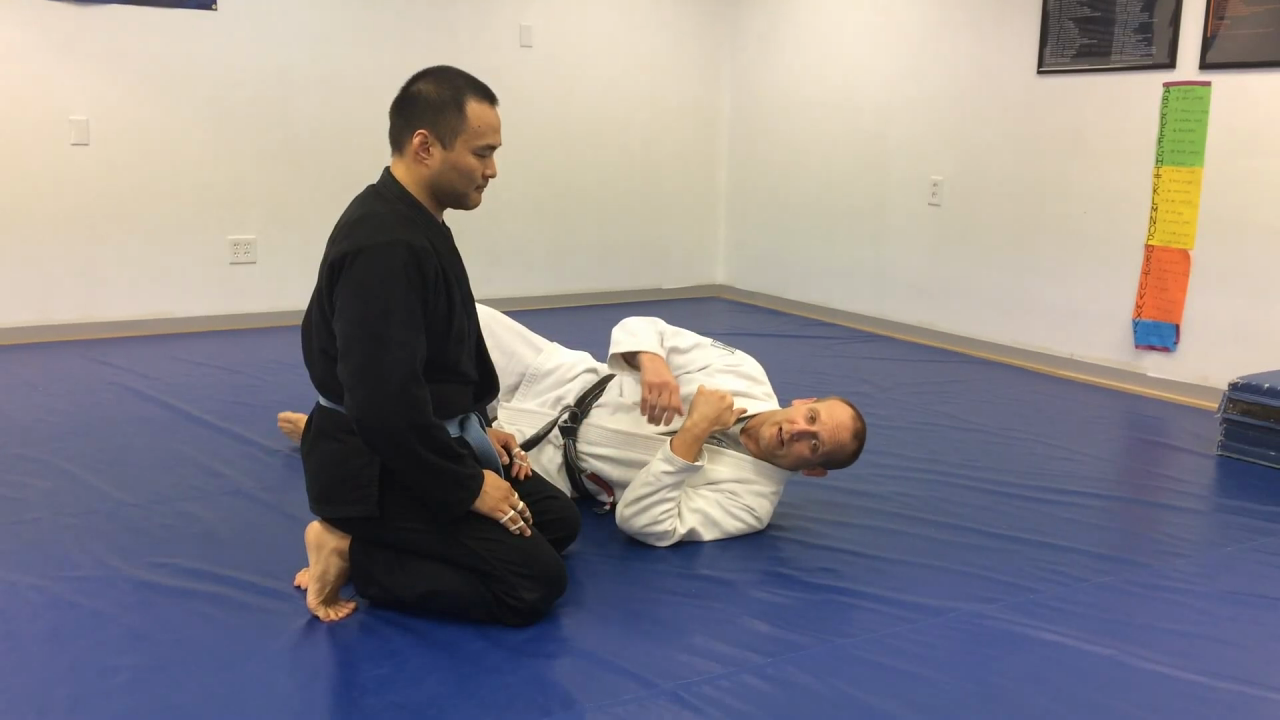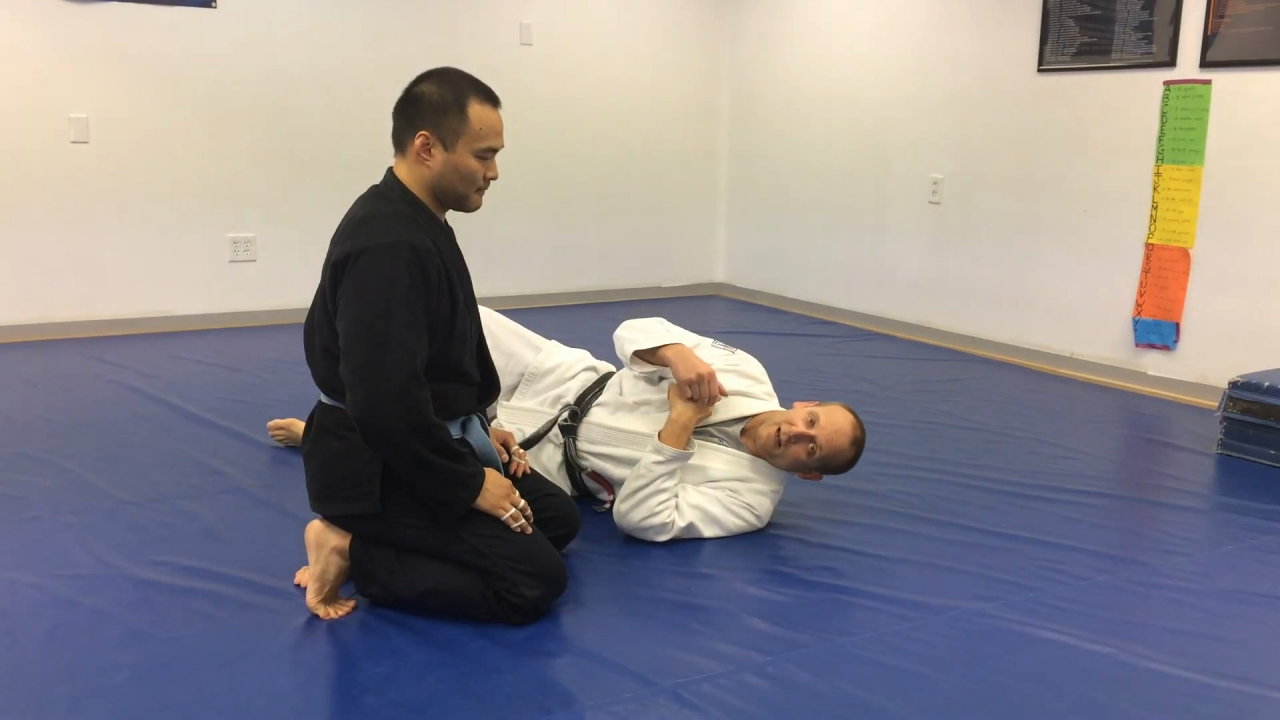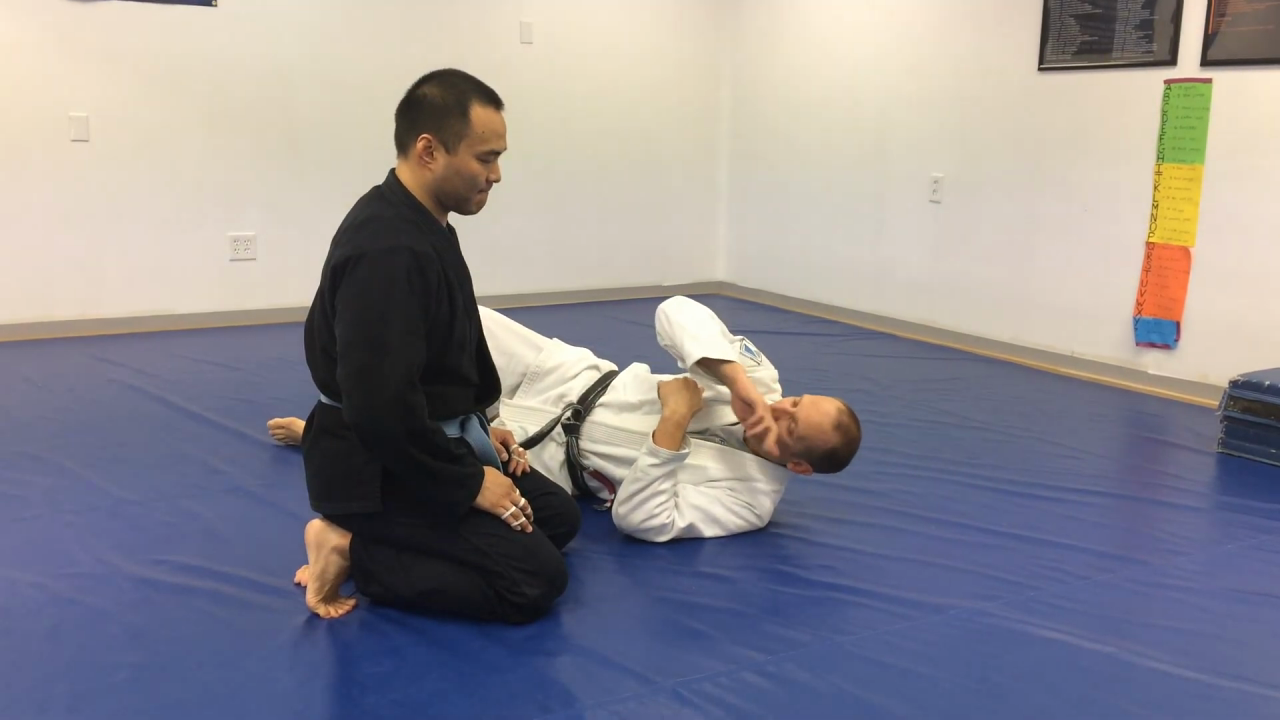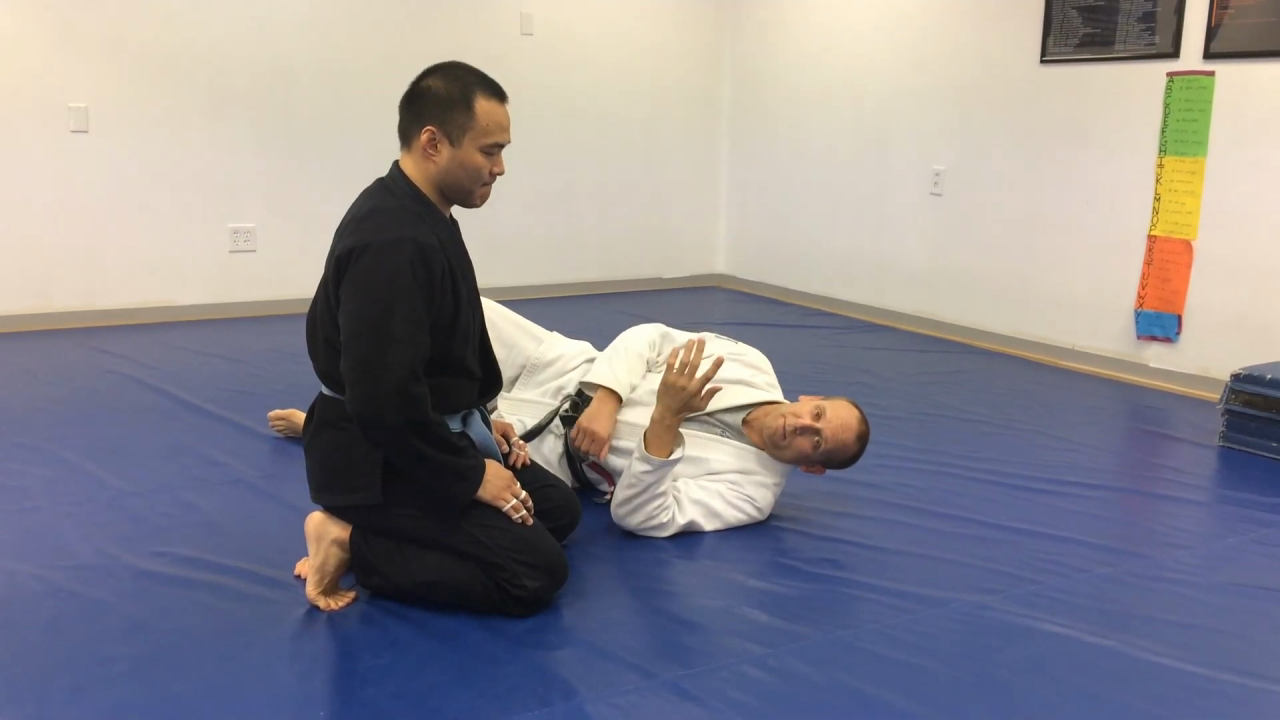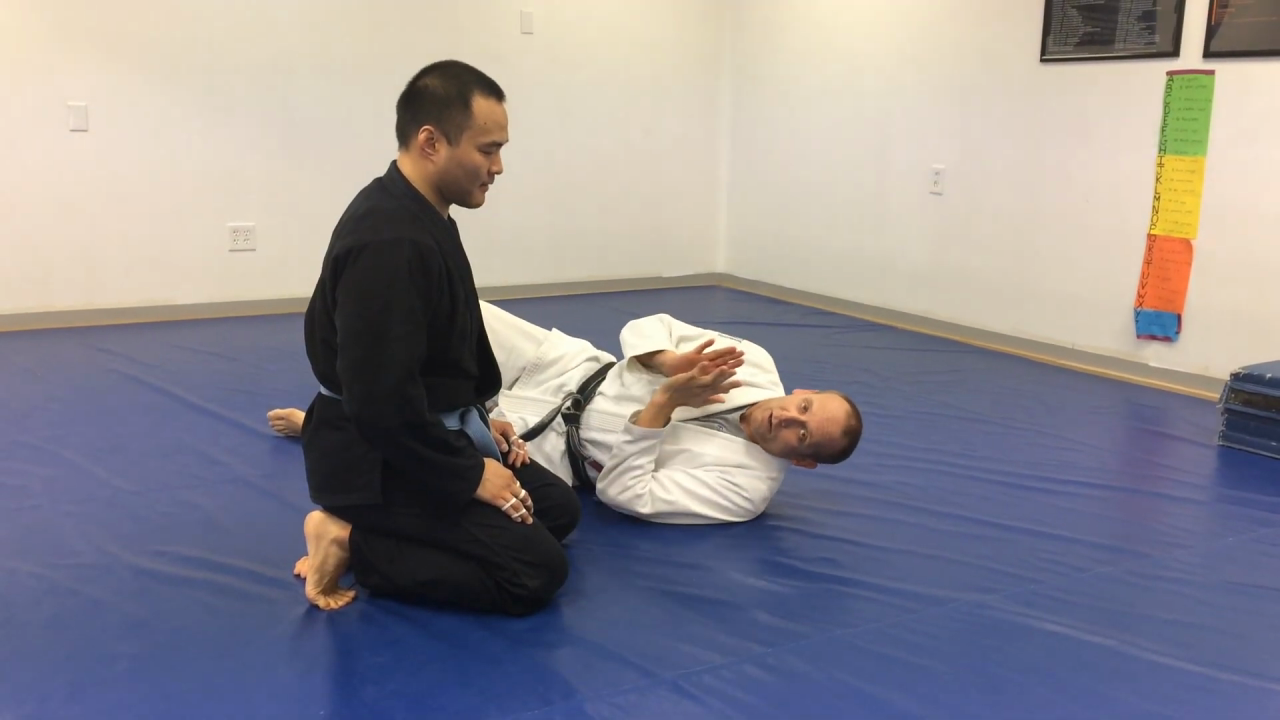
dt=1s
person 1, frame 1
left shoulder: (751, 498)
right shoulder: (746, 374)
left elbow: (643, 521)
right elbow: (638, 328)
left wrist: (693, 435)
right wrist: (652, 363)
left hip: (551, 461)
right hip: (574, 382)
person 1, frame 2
left shoulder: (750, 497)
right shoulder: (746, 377)
left elbow: (640, 518)
right elbow: (631, 334)
left wrist: (679, 425)
right wrist: (678, 353)
left hip: (552, 458)
right hip: (577, 381)
person 1, frame 3
left shoulder: (751, 500)
right shoulder: (760, 378)
left elbow: (639, 519)
right elbow: (676, 313)
left wrist: (674, 423)
right wrist: (741, 384)
left hip: (554, 458)
right hip: (578, 378)
person 1, frame 4
left shoulder: (751, 490)
right shoulder: (749, 366)
left elbow: (639, 515)
right elbow: (648, 340)
left wrist: (666, 421)
right wrist: (606, 399)
left hip: (553, 448)
right hip: (572, 372)
person 1, frame 5
left shoulder: (745, 486)
right shoulder: (753, 363)
left elbow: (624, 492)
right elbow: (647, 328)
left wrist: (665, 403)
right wrist: (673, 363)
left hip: (554, 445)
right hip: (579, 369)
person 2, frame 1
left shoulder: (413, 222)
right shoulder: (384, 246)
right elbow: (385, 404)
left wrist: (477, 432)
right wrist: (466, 486)
left hip: (424, 442)
right hip: (377, 465)
left knee: (557, 521)
right knee: (534, 581)
left ankle: (376, 540)
right ankle: (351, 552)
person 2, frame 2
left shoulder: (416, 222)
right shoulder: (387, 246)
right elbow: (385, 403)
left wrist: (476, 431)
right wrist: (468, 484)
left hip: (424, 443)
right hip: (377, 464)
left knee: (557, 519)
right knee: (534, 580)
left ankle: (372, 539)
right ankle: (352, 551)
person 2, frame 3
left shoulder: (421, 224)
right shoulder: (385, 251)
right elbow: (380, 407)
left wrist: (474, 428)
right wrist: (467, 483)
left hip: (428, 441)
right hip: (377, 465)
left knee: (557, 518)
right knee: (534, 579)
left ankle: (378, 539)
right ankle: (354, 550)
person 2, frame 4
left shoulder: (423, 216)
right shoulder: (390, 242)
right elbow: (384, 399)
left wrist: (476, 422)
right wrist: (468, 475)
left hip: (429, 433)
right hip: (377, 456)
left knee: (558, 510)
right knee: (535, 572)
left ankle: (378, 531)
right ankle: (352, 543)
person 2, frame 5
left shoulder: (422, 216)
right shoulder: (387, 243)
right elbow: (380, 401)
left wrist: (475, 422)
right wrist: (467, 475)
left hip: (430, 433)
right hip: (378, 456)
left knee: (557, 509)
right knee: (536, 570)
left ankle: (382, 532)
right ankle: (352, 542)
